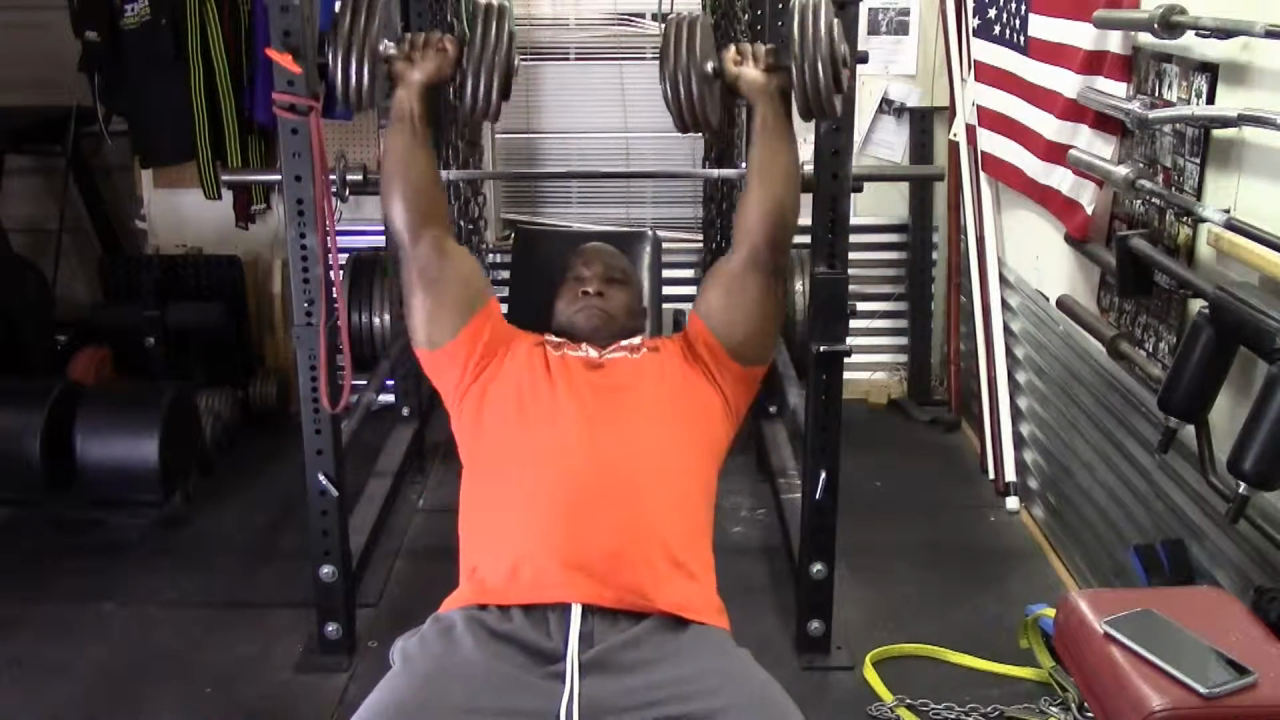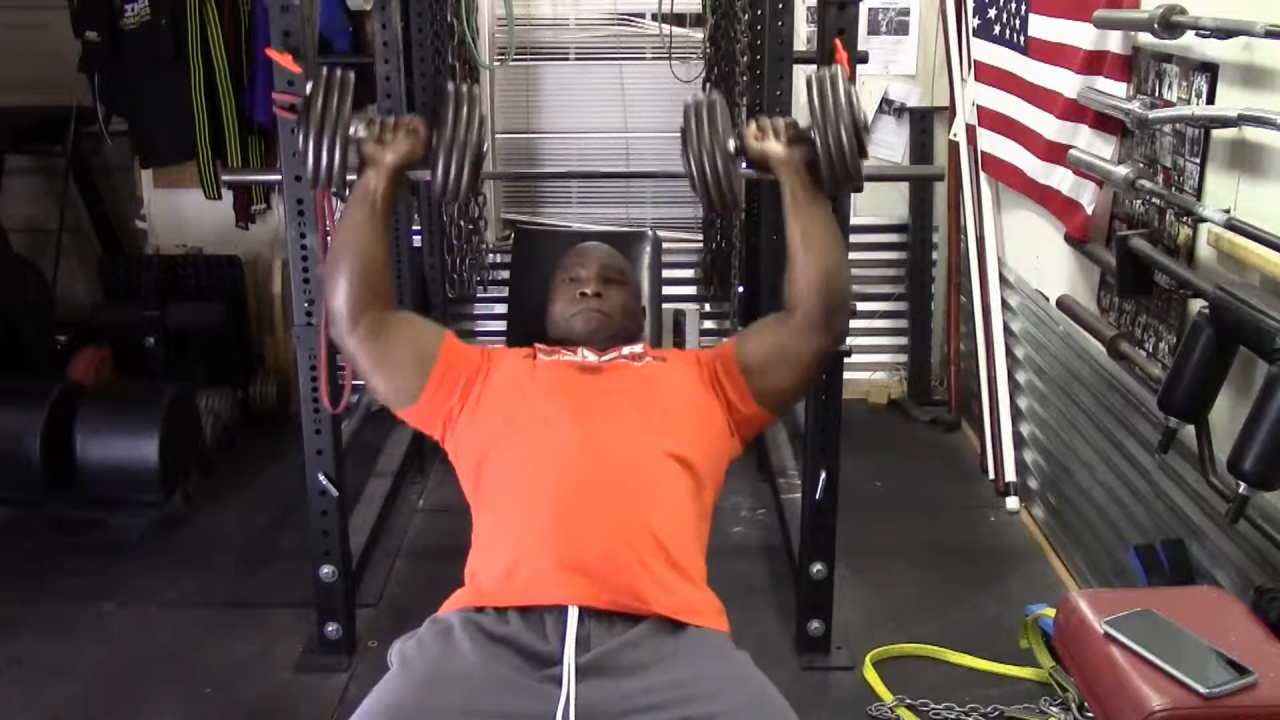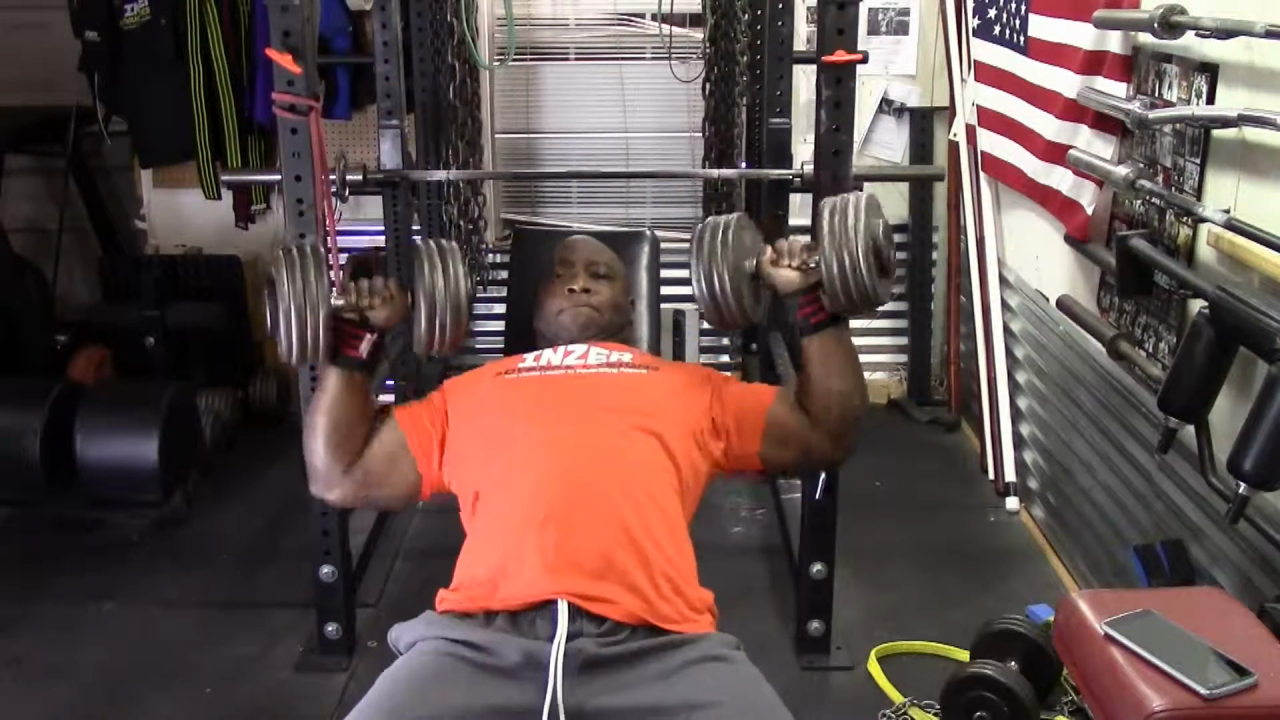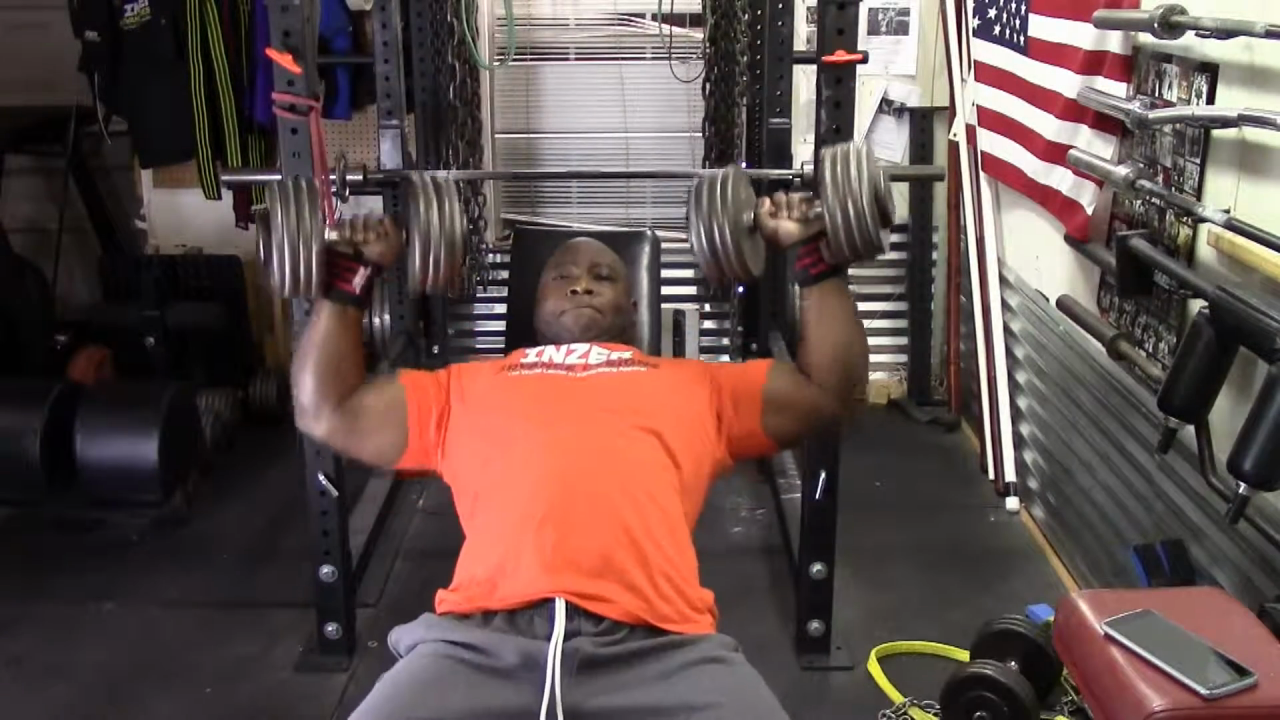
dt=0.3s
person 1, frame 1
left shoulder: (695, 372)
right shoulder: (495, 366)
left elbow: (761, 246)
right elbow: (422, 234)
left wrist: (766, 98)
right wrist: (412, 92)
left hip: (662, 635)
right hip: (493, 628)
person 1, frame 2
left shoulder: (700, 384)
right shoulder: (484, 379)
left elbow: (817, 316)
right elbow: (359, 314)
left wrist: (792, 171)
right wrist: (381, 173)
left hip: (662, 639)
right hip: (491, 632)
person 1, frame 3
left shoulder: (692, 389)
right shoulder: (469, 391)
left elbow: (828, 434)
right elbow: (339, 476)
left wrist: (809, 298)
right wrist: (356, 339)
left hip: (658, 645)
right hip: (481, 639)
person 1, frame 4
left shoulder: (694, 386)
right shoulder: (468, 386)
left elbow: (831, 388)
right elbow: (326, 411)
left wrist: (810, 250)
right wrist: (350, 275)
left hip: (657, 645)
right hip: (482, 636)
